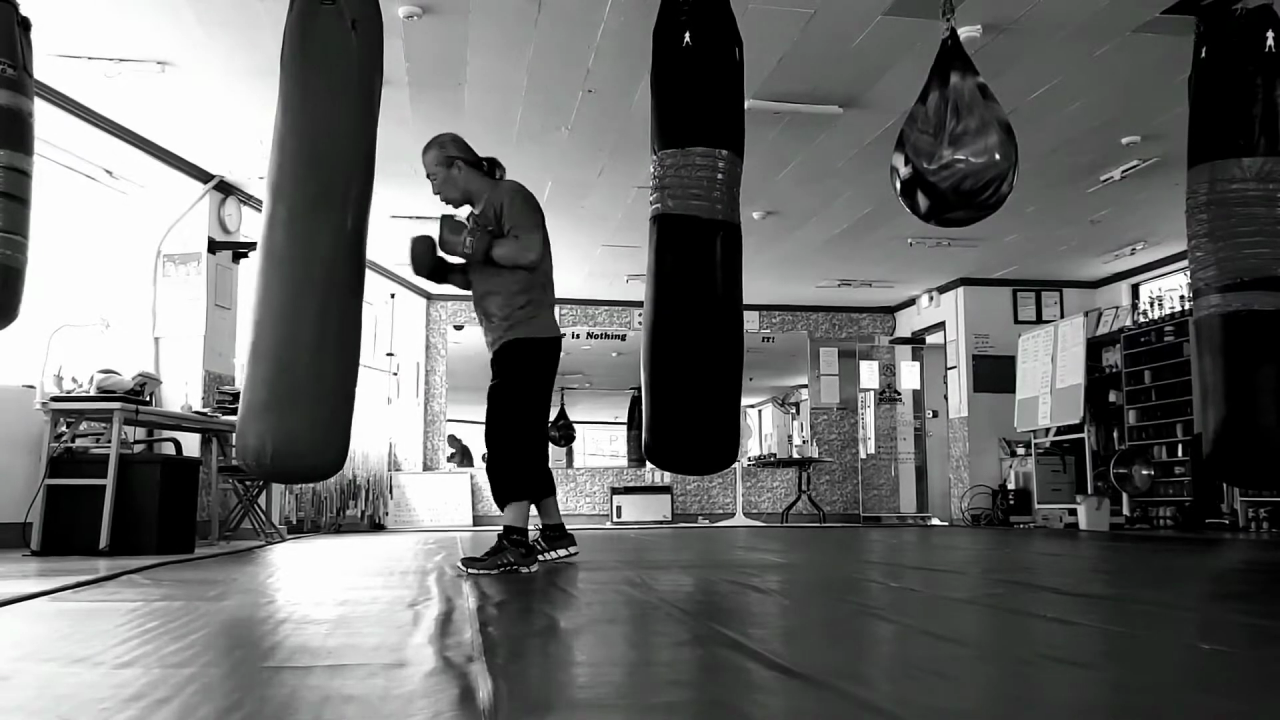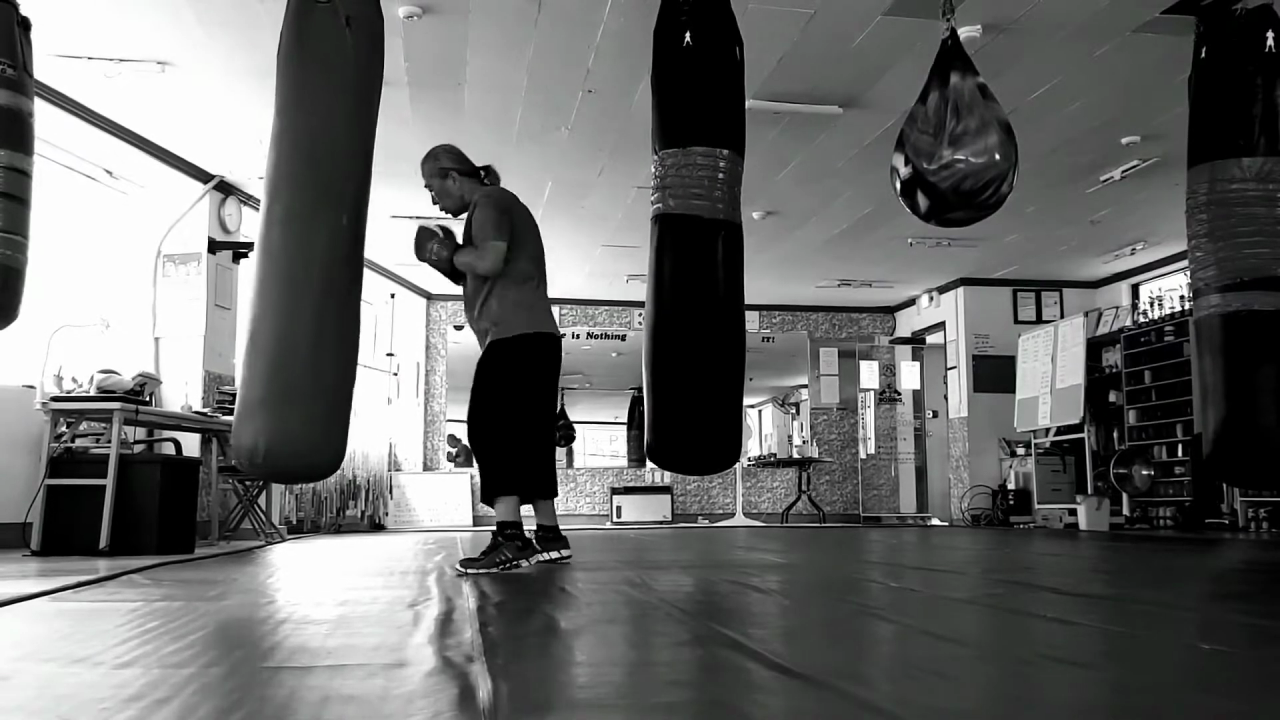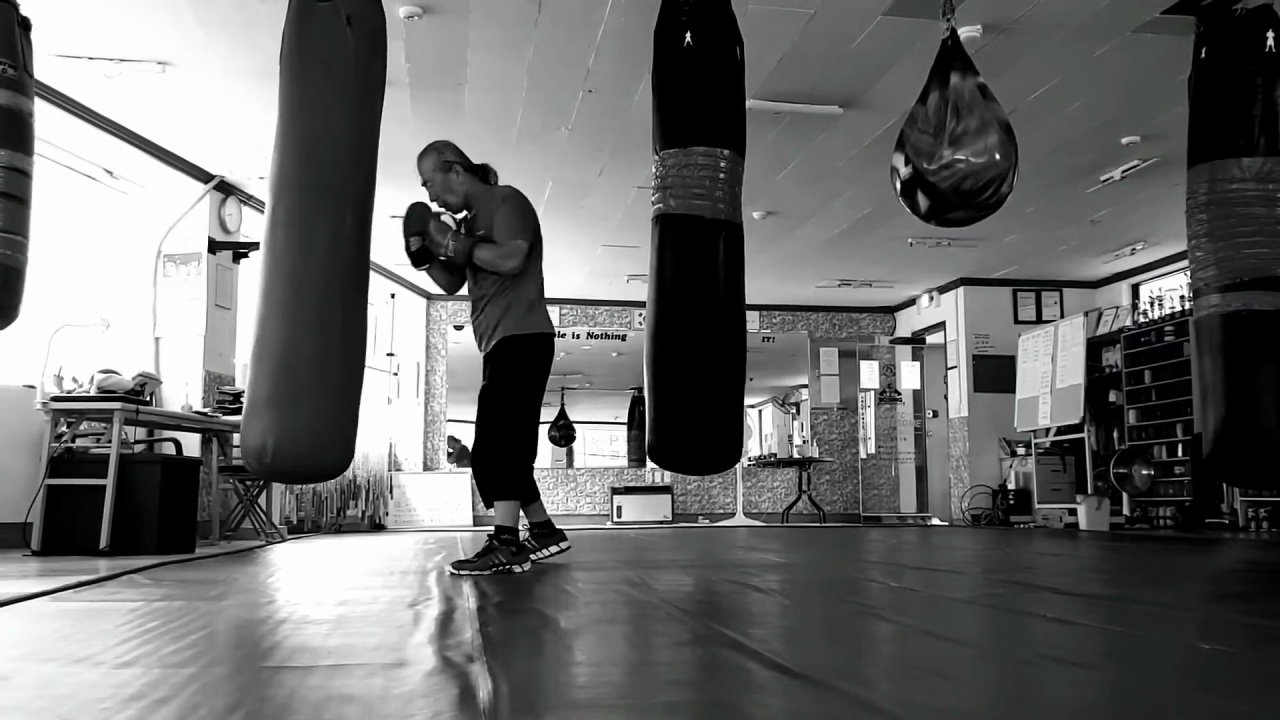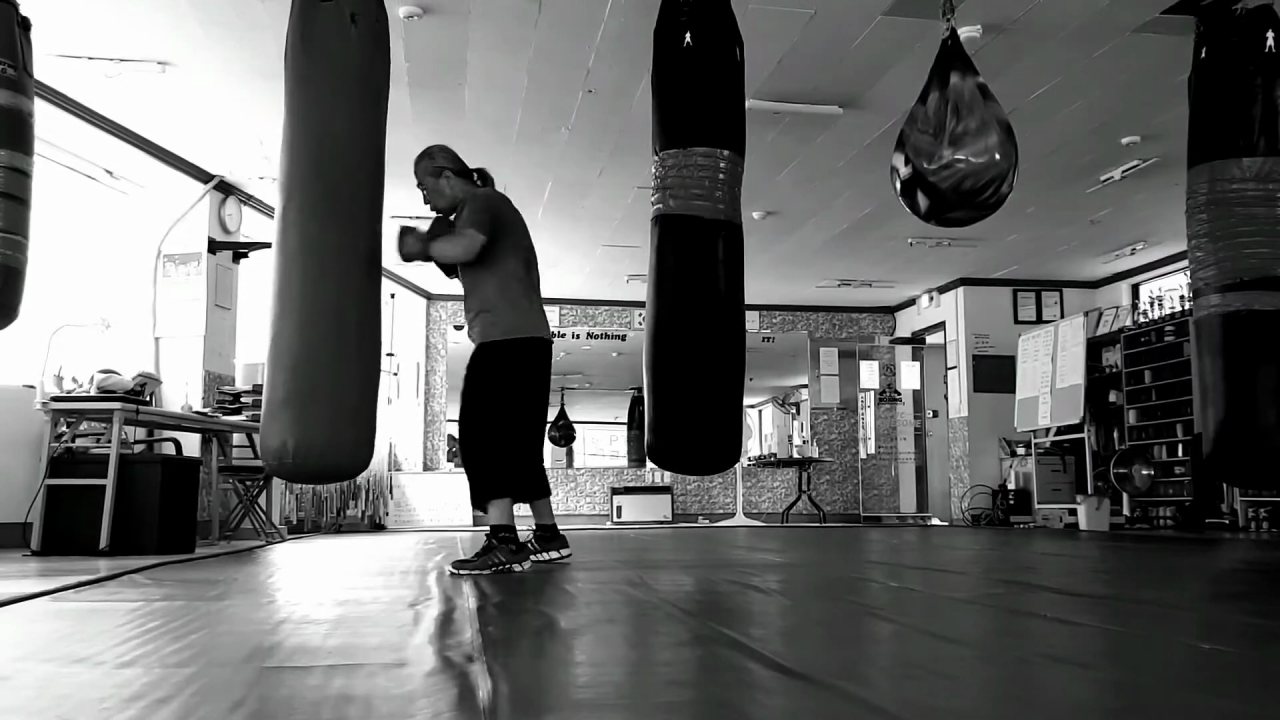
dt=0.3s
person 1, frame 1
left shoulder: (510, 195)
right shoulder: (480, 210)
left elbow: (529, 253)
right elbow: (478, 277)
left wrist: (472, 245)
right wrist: (437, 267)
left hip: (526, 339)
right hip: (520, 342)
left knee: (507, 436)
right knee: (525, 438)
left ankle: (515, 541)
right ankle: (553, 535)
person 1, frame 2
left shoulder: (491, 203)
right shoulder: (508, 208)
left elbow: (489, 262)
left wrist: (444, 253)
right wrist: (449, 259)
left hip: (516, 339)
right hip: (538, 339)
left knee: (491, 431)
right knee: (529, 437)
left ankle: (509, 539)
right ankle: (549, 536)
person 1, frame 3
left shoulder: (505, 199)
right shoulder: (466, 223)
left elbow: (512, 260)
right elbow: (451, 284)
left wrist: (461, 246)
right wrist: (424, 251)
left hip: (522, 339)
right hip: (504, 346)
left knee: (498, 438)
right knee: (509, 442)
left ankle: (505, 544)
right ankle: (544, 532)
person 1, frame 4
left shoulder: (484, 202)
right shoulder: (491, 214)
left elbow: (462, 250)
left wrist: (423, 245)
right wrist: (436, 251)
left hip: (505, 342)
right hip: (528, 342)
left knee: (483, 435)
right knee: (518, 443)
left ankle: (503, 542)
right ankle: (548, 535)
